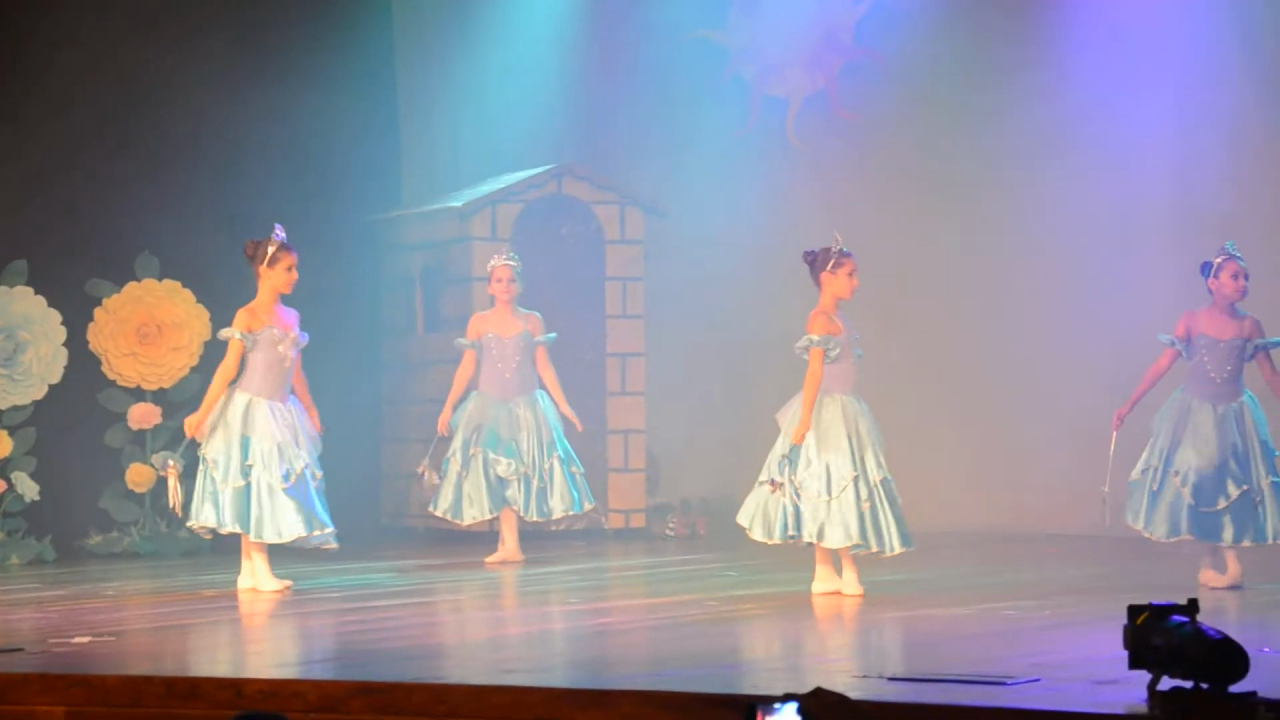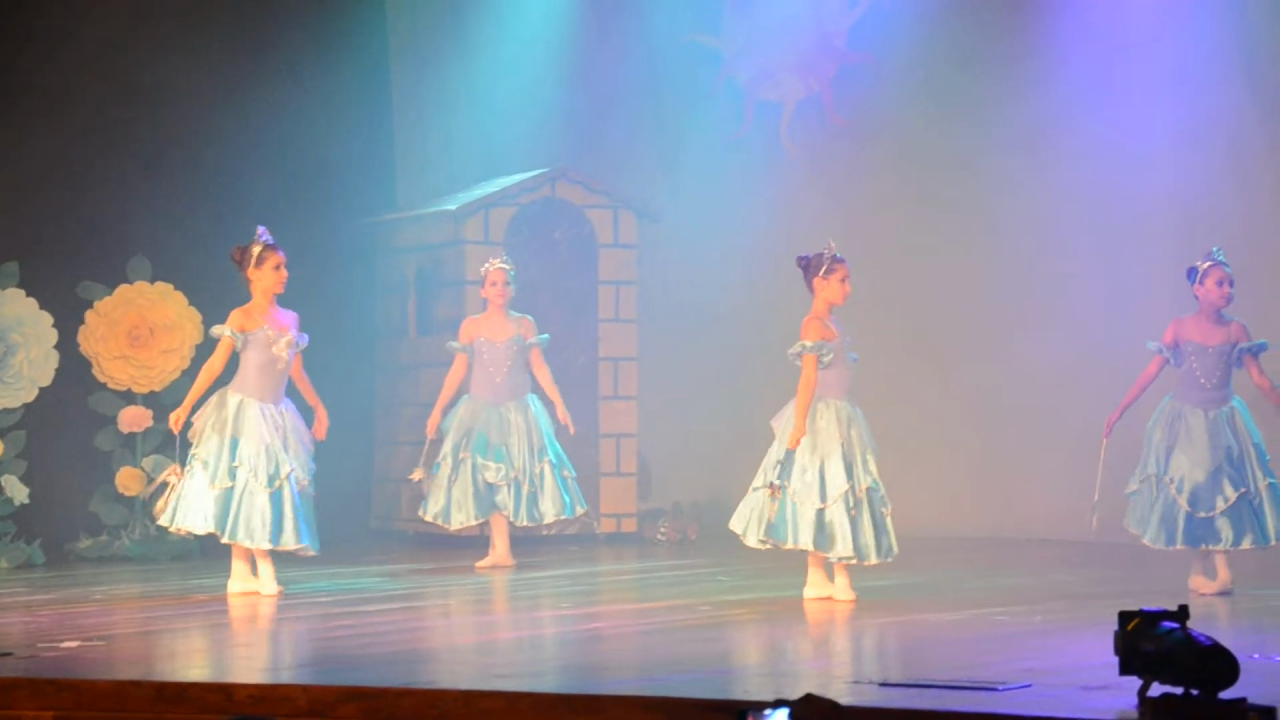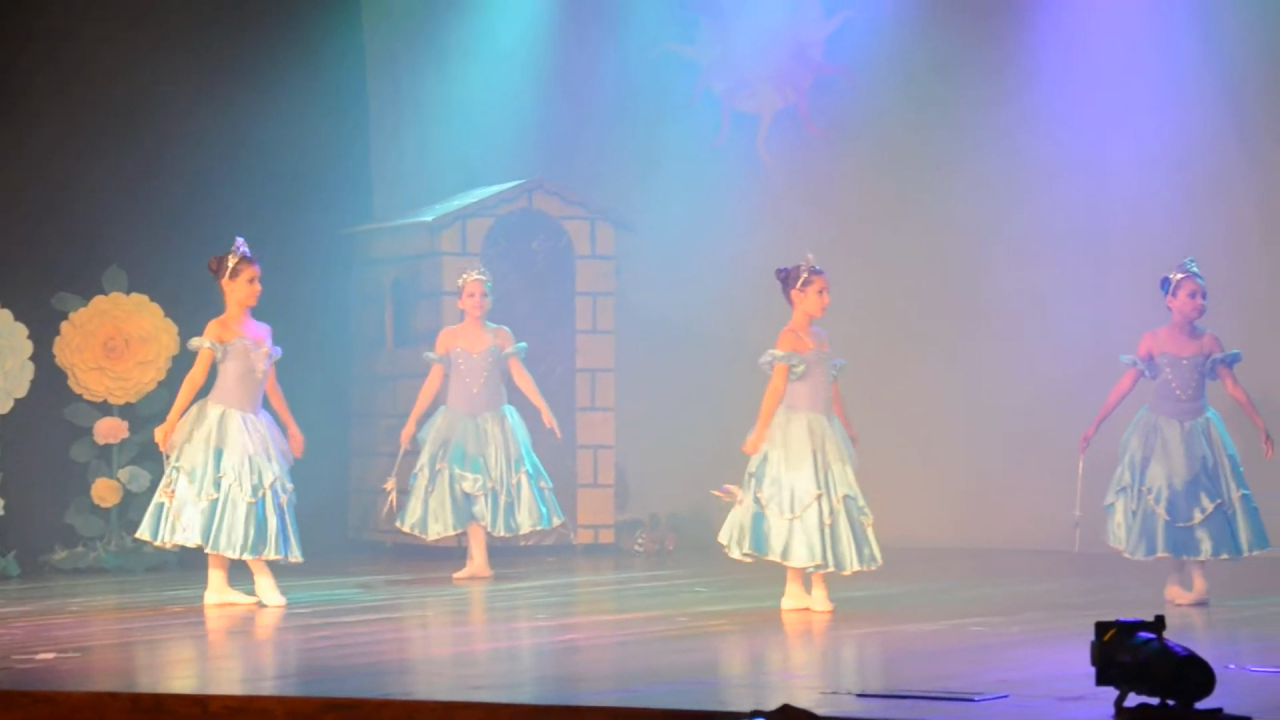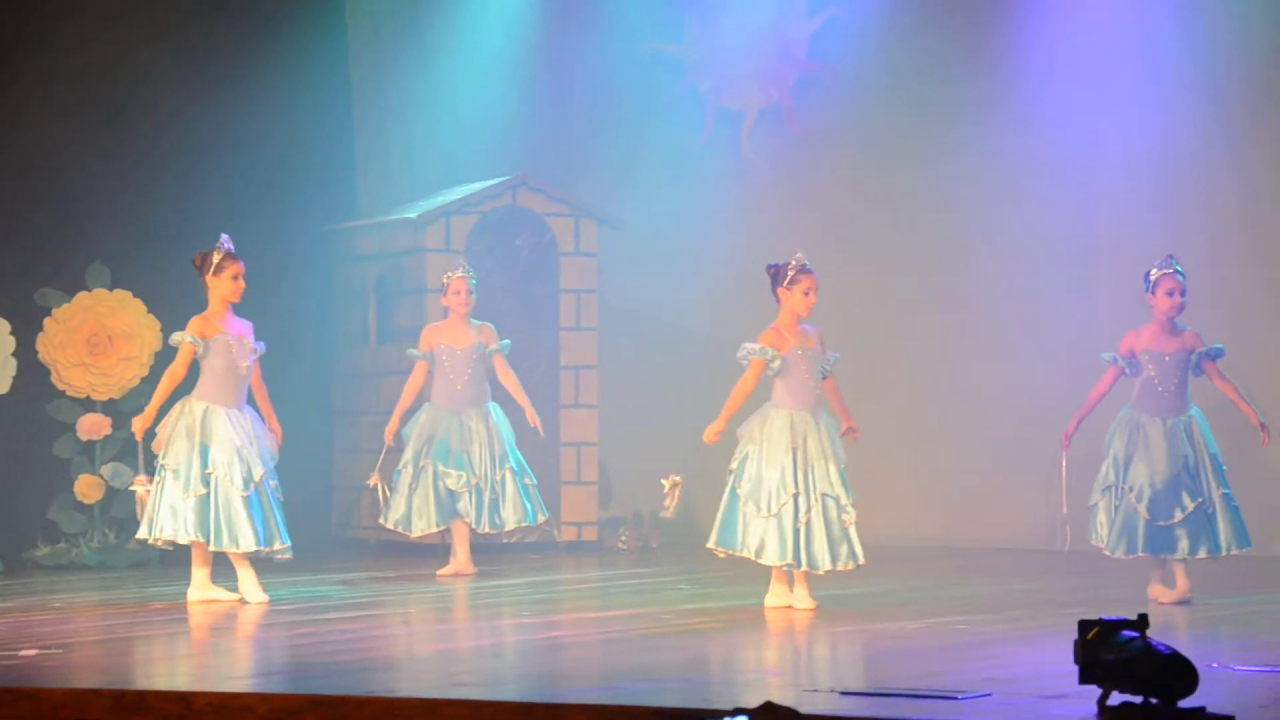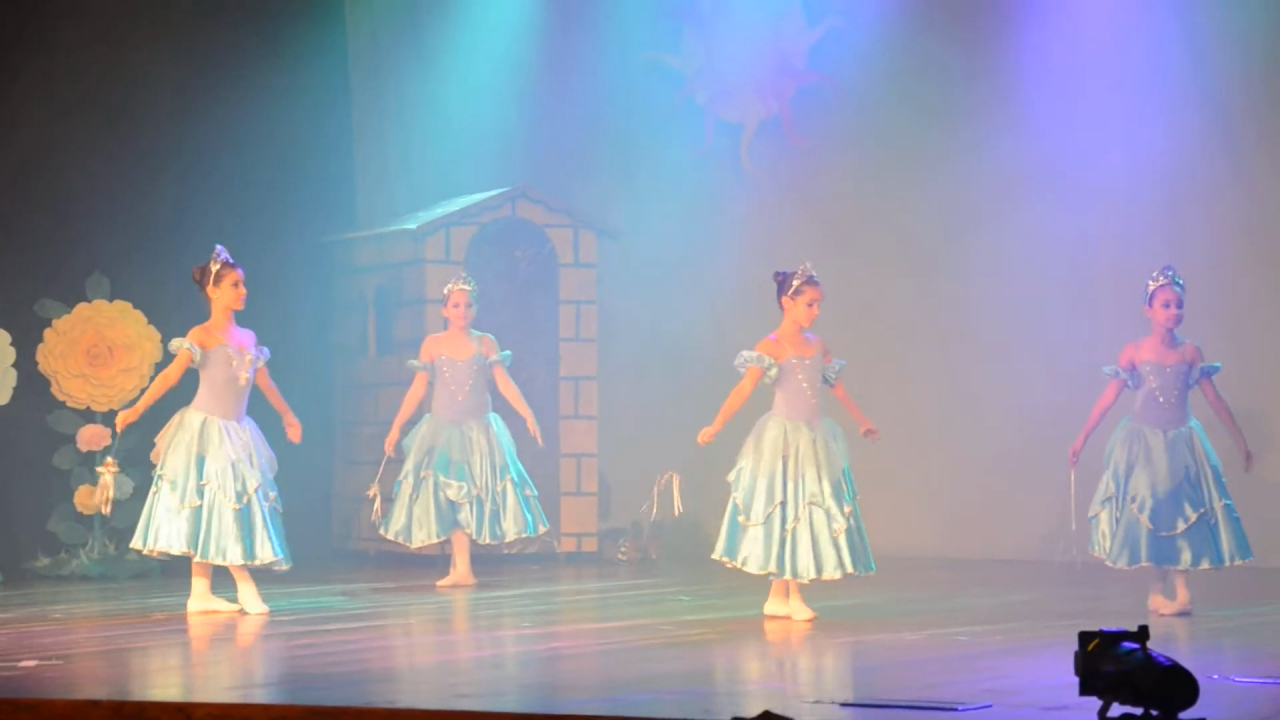
dt=0.3s
person 1, frame 1
left shoulder: (292, 316)
right shoulder: (247, 316)
right elbow: (229, 367)
left wrist: (309, 409)
right wrist: (203, 412)
left hip: (284, 411)
right hip: (251, 410)
left knee: (282, 485)
right knee: (256, 486)
left ankle: (250, 571)
right ankle: (258, 567)
person 1, frame 2
left shoulder: (290, 318)
right shoulder: (241, 317)
left elbow: (296, 369)
right elbow: (216, 364)
left wrist: (318, 408)
right wrist: (186, 406)
left hip: (277, 414)
right hip: (244, 411)
left knee: (265, 489)
right knee: (247, 488)
left ankle: (242, 574)
right ankle: (262, 566)
person 1, frame 3
left shoulder: (263, 330)
right shoulder: (218, 328)
left elbow: (271, 383)
right elbow: (197, 376)
left wrist: (291, 425)
right wrist: (171, 421)
left hip: (255, 424)
right hip: (223, 422)
left knee: (239, 503)
right knee: (228, 500)
left ankle: (218, 587)
person 1, frame 4
left shoulder: (245, 327)
right shoulder: (200, 324)
left elbow: (255, 378)
right elbow: (177, 370)
left wrist: (271, 420)
right wrist: (149, 412)
left hip: (238, 419)
right hip: (206, 419)
left knee: (227, 496)
right knee: (214, 496)
left ankle: (201, 583)
right ankle: (245, 575)
person 1, frame 5
left shoulder: (248, 337)
right shoulder: (201, 335)
left elbow: (265, 381)
right elbow: (172, 374)
left wrist: (288, 416)
right wrist: (137, 409)
left hip: (238, 431)
right hip: (206, 429)
left knee: (221, 510)
right knee: (212, 507)
left ankle: (201, 593)
right ankle: (244, 585)
person 2, frame 1
left shoulder: (837, 318)
right shoulder: (821, 319)
right elbow: (815, 370)
right wrist: (805, 418)
left hip: (845, 413)
right hip: (826, 414)
left knee: (848, 490)
right knee: (831, 489)
left ankle: (827, 573)
right ankle: (828, 571)
person 2, frame 2
left shoulder: (833, 325)
right shoulder: (813, 325)
right elbow: (808, 376)
right wrist: (799, 424)
left hip: (840, 419)
right hip: (820, 419)
left knee: (838, 494)
right knee: (822, 494)
left ankle: (827, 577)
right ankle: (829, 578)
person 2, frame 3
left shoulder: (821, 336)
right shoulder: (790, 337)
right elbow: (776, 386)
left wrist: (846, 427)
right wrist: (759, 431)
left hip: (822, 430)
right hip: (796, 429)
left knee: (824, 505)
right knee: (801, 504)
left ankle: (809, 587)
right ankle: (803, 588)
person 2, frame 4
left shoulder: (813, 334)
right shoulder: (773, 336)
left elbow: (827, 380)
right elbow: (749, 381)
left wrist: (845, 419)
right wrist: (722, 421)
left hip: (813, 428)
right hip: (783, 427)
left knee: (811, 502)
right knee: (786, 502)
left ankle: (791, 585)
right ankle: (784, 586)
person 2, frame 5
left shoulder: (818, 343)
right shoulder: (771, 345)
left elbow: (837, 387)
right elbow: (745, 388)
left wrist: (863, 422)
right wrist: (717, 424)
left hip: (815, 437)
right hip: (783, 437)
left knee: (809, 510)
right knee: (784, 510)
left ankle: (789, 594)
right ankle: (783, 596)
person 3, frame 1
left shoulder: (1250, 325)
right shoulder: (1192, 320)
right elbow: (1163, 364)
right wrist: (1129, 405)
left hip: (1234, 414)
right hip: (1194, 411)
left knee: (1227, 485)
right knee: (1196, 481)
left ankle: (1210, 566)
person 3, frame 2
left shoulder: (1236, 330)
right shoulder: (1179, 327)
right elbow: (1151, 372)
right wrist: (1119, 412)
left hip: (1223, 420)
right hip: (1184, 418)
left knee: (1217, 489)
right knee: (1193, 488)
left ankle: (1200, 571)
person 3, frame 3
left shoulder: (1209, 342)
right shoulder: (1153, 340)
left elbow: (1233, 386)
right elbow: (1125, 384)
left wrist: (1261, 427)
right wrist: (1094, 425)
left hip: (1198, 432)
right hip: (1159, 430)
left knee: (1194, 500)
right knee: (1165, 500)
left ankle: (1176, 582)
person 3, frame 4
left shoulder: (1190, 339)
right shoulder: (1134, 338)
left elbow: (1219, 379)
right elbow: (1106, 382)
left wrist: (1254, 415)
right wrist: (1075, 421)
left hip: (1181, 430)
right hip: (1142, 429)
left knee: (1178, 500)
right knee: (1149, 499)
left ankle: (1159, 580)
person 3, frame 5
left shoulder: (1190, 351)
right shoulder: (1134, 351)
left elbow: (1214, 397)
right elbow: (1109, 396)
left wrist: (1240, 440)
right wrist: (1082, 438)
left hip: (1182, 441)
right hip: (1143, 440)
left knee: (1179, 510)
right knee: (1149, 510)
left ankle: (1159, 591)
person 4, frame 1
left shoulder: (533, 320)
right shoulder: (478, 322)
left elbow: (544, 366)
right elbow: (467, 367)
left wrist: (563, 404)
right wrist: (448, 408)
left hip: (526, 406)
right hip: (489, 406)
left knee: (521, 471)
right knee: (494, 472)
left ankle: (508, 542)
right ankle: (510, 545)
person 4, frame 2
left shoulder: (525, 324)
right shoulder: (470, 326)
left elbow: (539, 367)
right elbow: (458, 370)
left wrist: (559, 404)
right wrist: (437, 410)
left hip: (517, 410)
right hip: (481, 410)
left knee: (512, 475)
right knee: (486, 476)
left ankle: (499, 548)
right ankle: (501, 550)
person 4, frame 3
left shoulder: (502, 335)
right shoulder: (447, 336)
left elbow: (520, 374)
right elbow: (434, 381)
left wrist: (543, 408)
right wrist: (412, 420)
left hip: (494, 421)
right hip: (457, 421)
left knee: (490, 486)
right knee: (463, 487)
left ankle: (476, 557)
right ankle: (479, 560)
person 4, frame 4
left shoulder: (486, 332)
right shoulder: (431, 333)
left elbow: (503, 372)
right elbow: (417, 378)
left wrist: (527, 405)
right wrist: (396, 416)
left hip: (478, 418)
right hip: (441, 419)
left knee: (473, 484)
right knee: (446, 484)
left ankle: (459, 555)
right ankle: (462, 558)
person 4, frame 5
left shoulder: (486, 343)
right shoulder: (432, 344)
left elbow: (504, 382)
right elbow: (418, 388)
left wrist: (528, 415)
right wrist: (396, 427)
left hip: (479, 429)
right hip: (442, 430)
left knee: (474, 494)
right knee: (448, 495)
left ankle: (459, 565)
right ankle: (462, 569)
